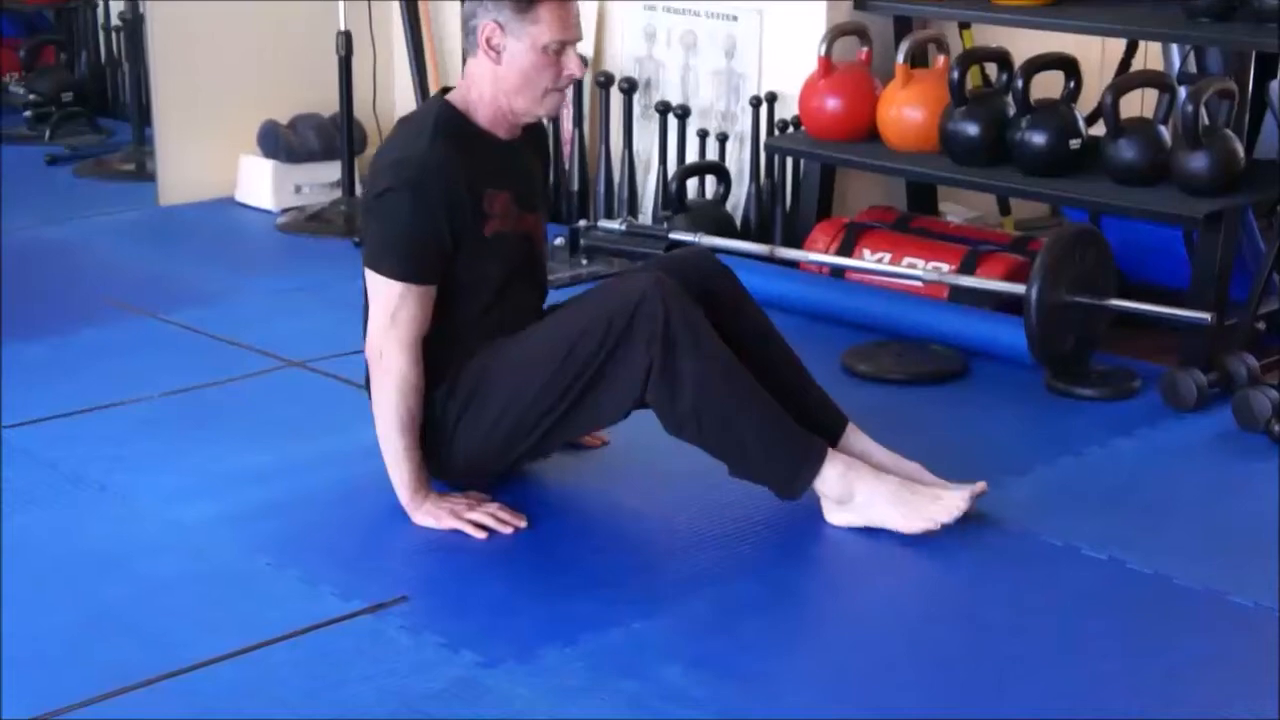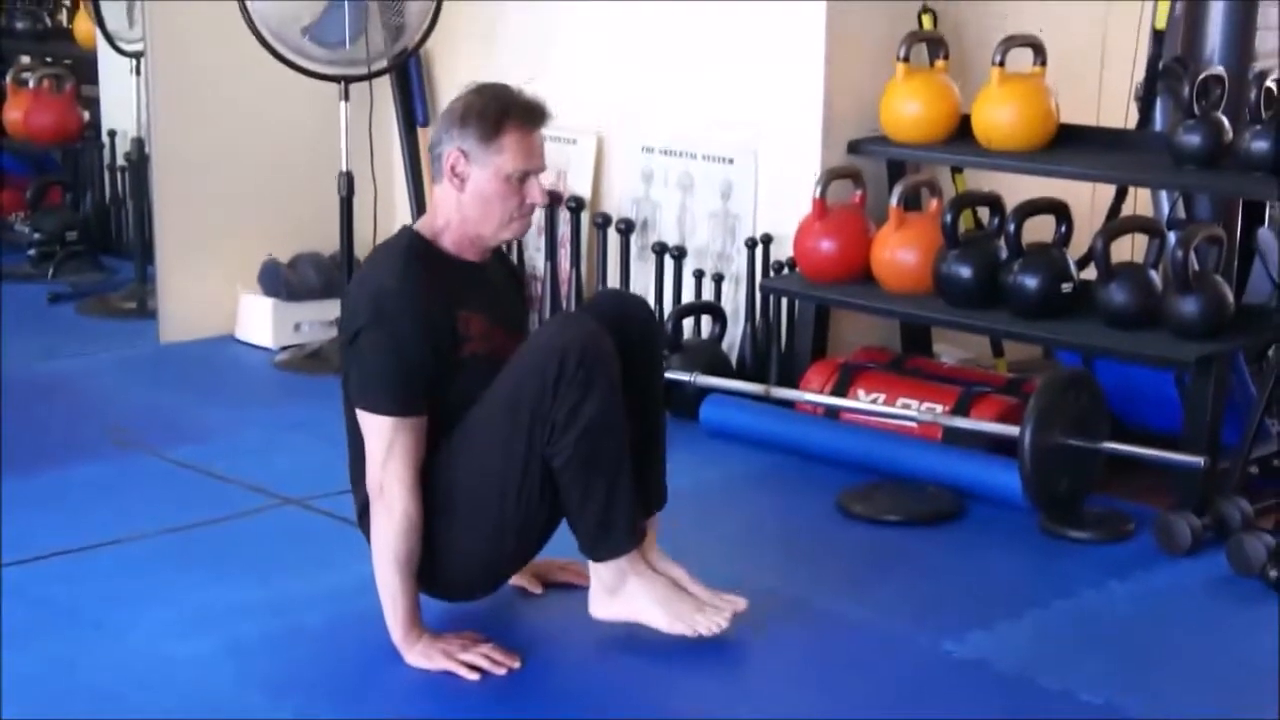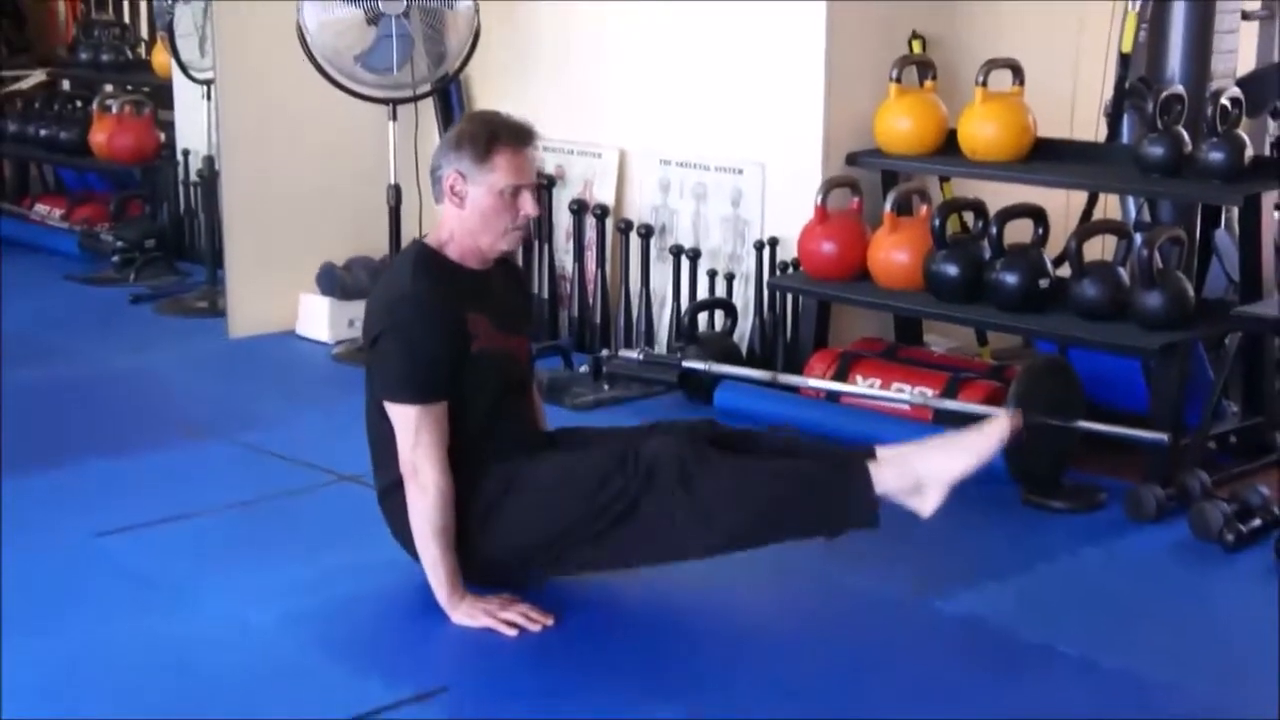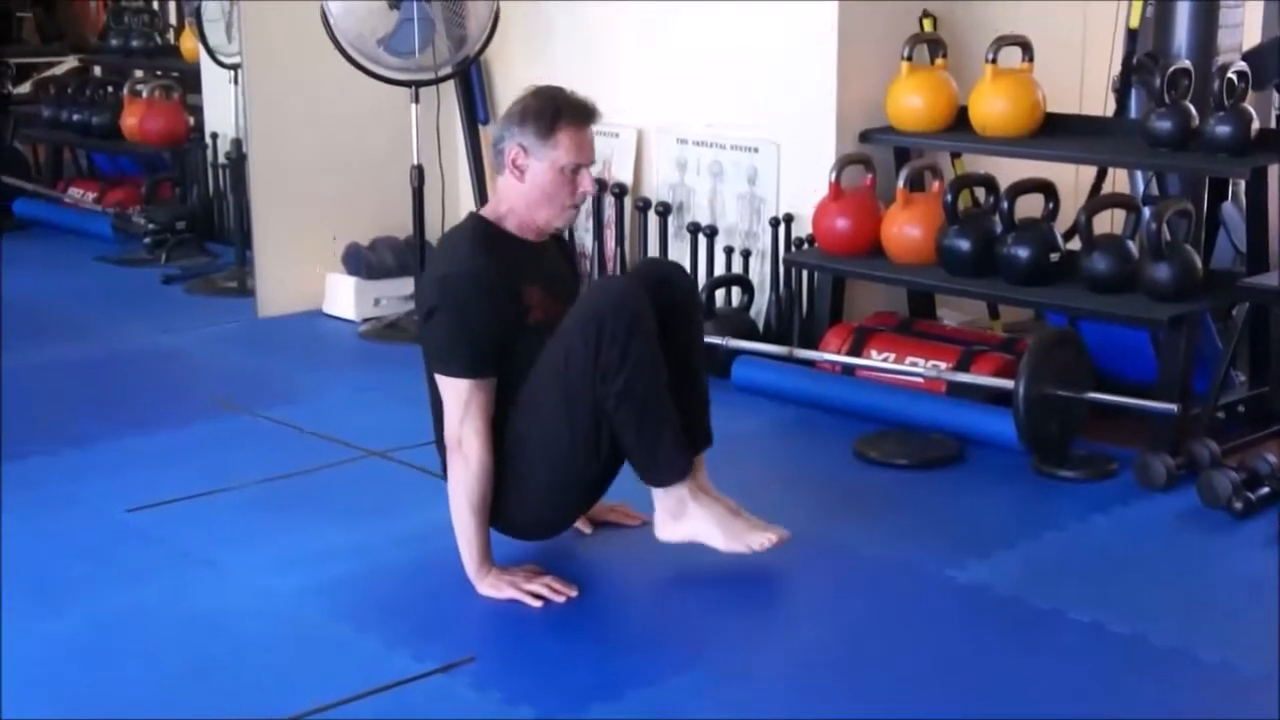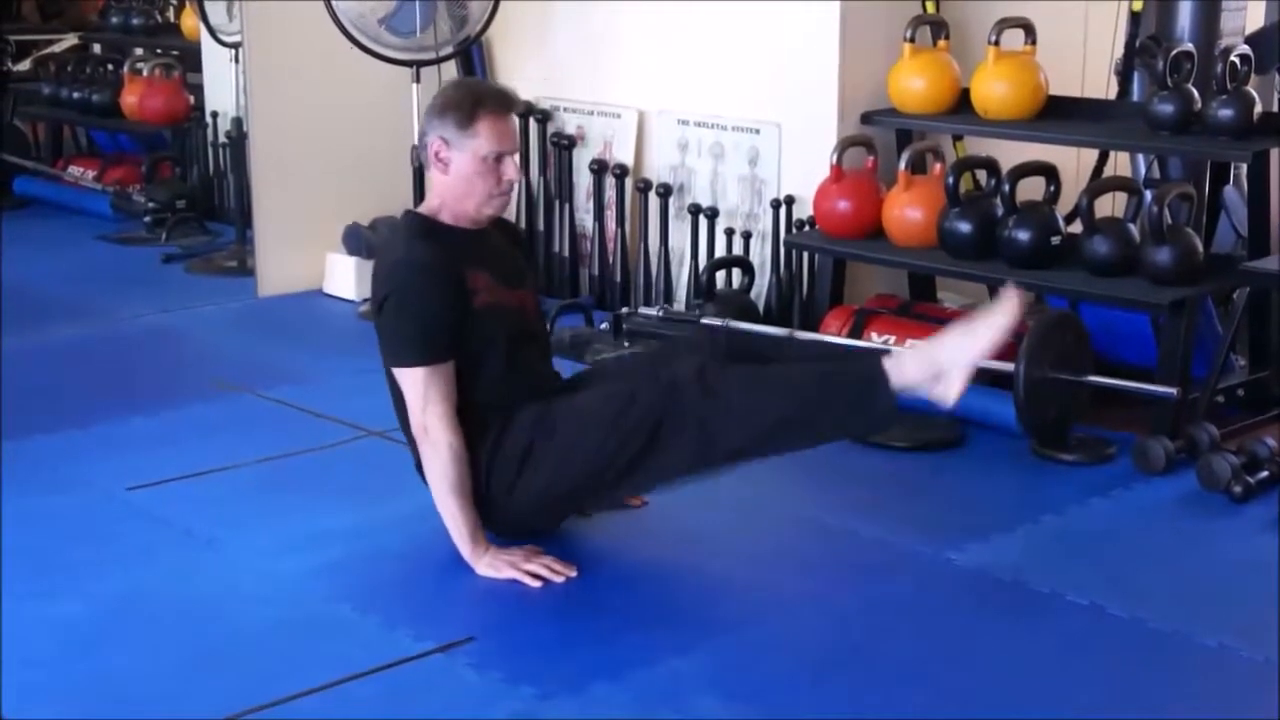
dt=1s
person 1, frame 1
left shoulder: (525, 140)
right shoulder: (422, 166)
right elbow: (390, 343)
left wrist: (543, 405)
right wrist: (416, 497)
left hip: (505, 378)
right hip: (453, 415)
left knee: (695, 276)
right knee: (649, 310)
left ankle: (848, 450)
right ankle: (836, 483)
person 1, frame 2
left shoulder: (495, 271)
right shoulder: (397, 293)
right elbow: (389, 476)
left wrist: (515, 553)
right wrist: (410, 637)
left hip: (487, 517)
right hip: (445, 540)
left knee: (622, 318)
right knee: (573, 349)
left ankle: (632, 549)
right ankle: (617, 577)
person 1, frame 3
left shoulder: (501, 276)
right shoulder: (413, 302)
right elbow: (421, 462)
left wrist: (563, 504)
right wrist: (454, 598)
left hip: (515, 472)
right hip: (465, 517)
left knee: (688, 443)
right knee: (667, 477)
left ankle: (897, 470)
right ankle: (892, 480)
person 1, frame 4
left shoulder: (547, 244)
right shoulder: (467, 271)
right elbow: (464, 432)
left wrist: (577, 497)
right wrist: (482, 571)
left hip: (556, 467)
right hip: (519, 487)
left knee: (664, 284)
right knee: (612, 306)
left ankle: (686, 487)
right ankle: (676, 502)
person 1, frame 5
left shoulder: (495, 235)
right shoulder: (414, 266)
right elbow: (431, 423)
left wrist: (585, 467)
right wrist: (478, 551)
left hip: (542, 434)
right hip: (502, 476)
left knee: (713, 363)
right knee: (687, 397)
left ankle: (918, 367)
right ankle: (915, 372)
